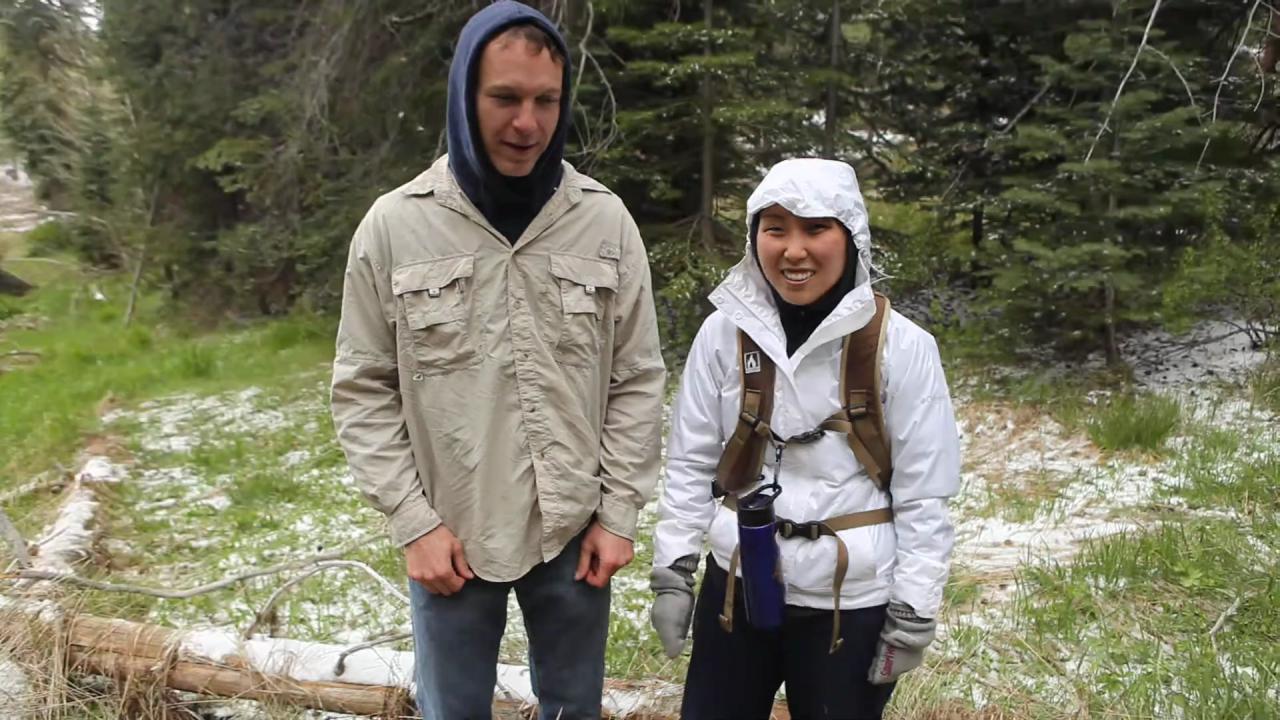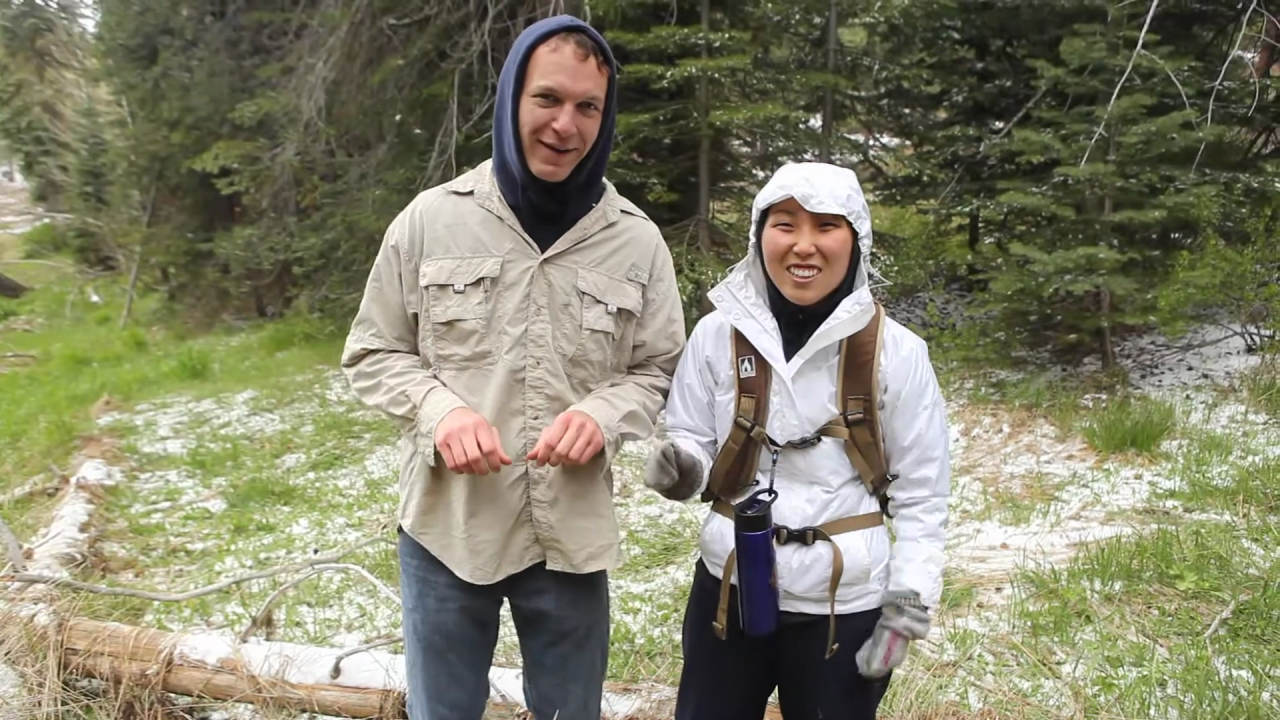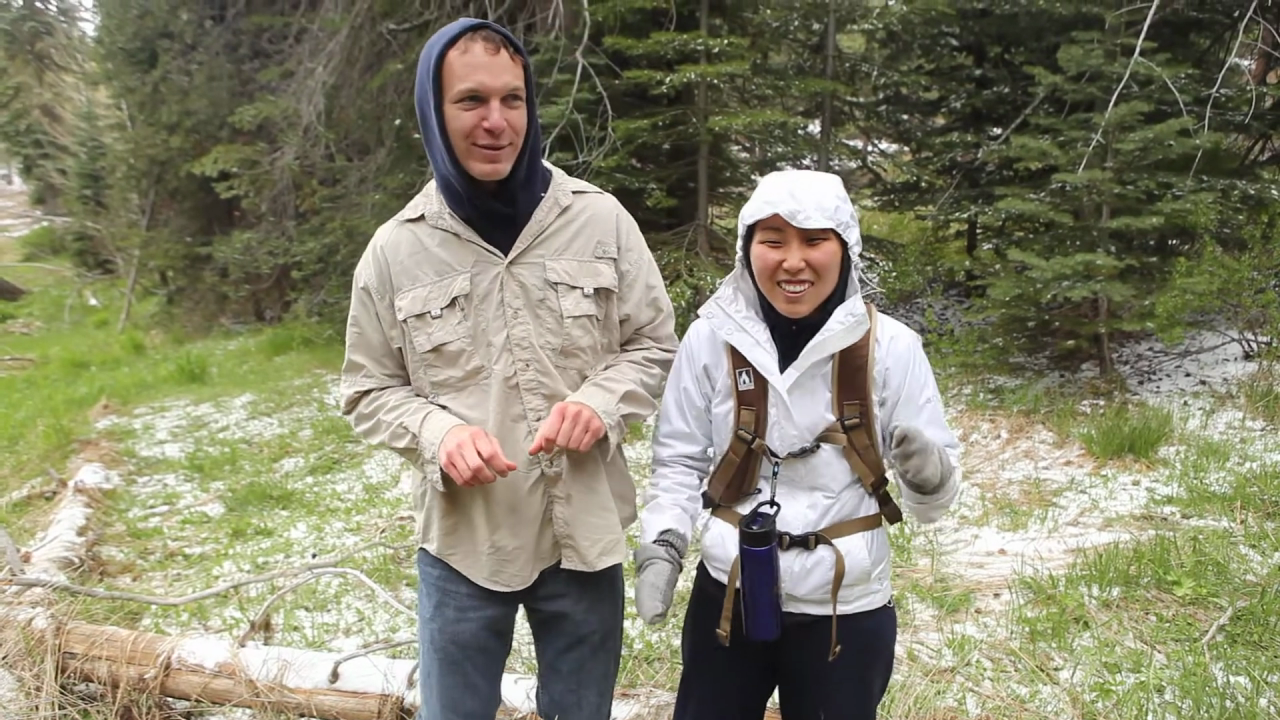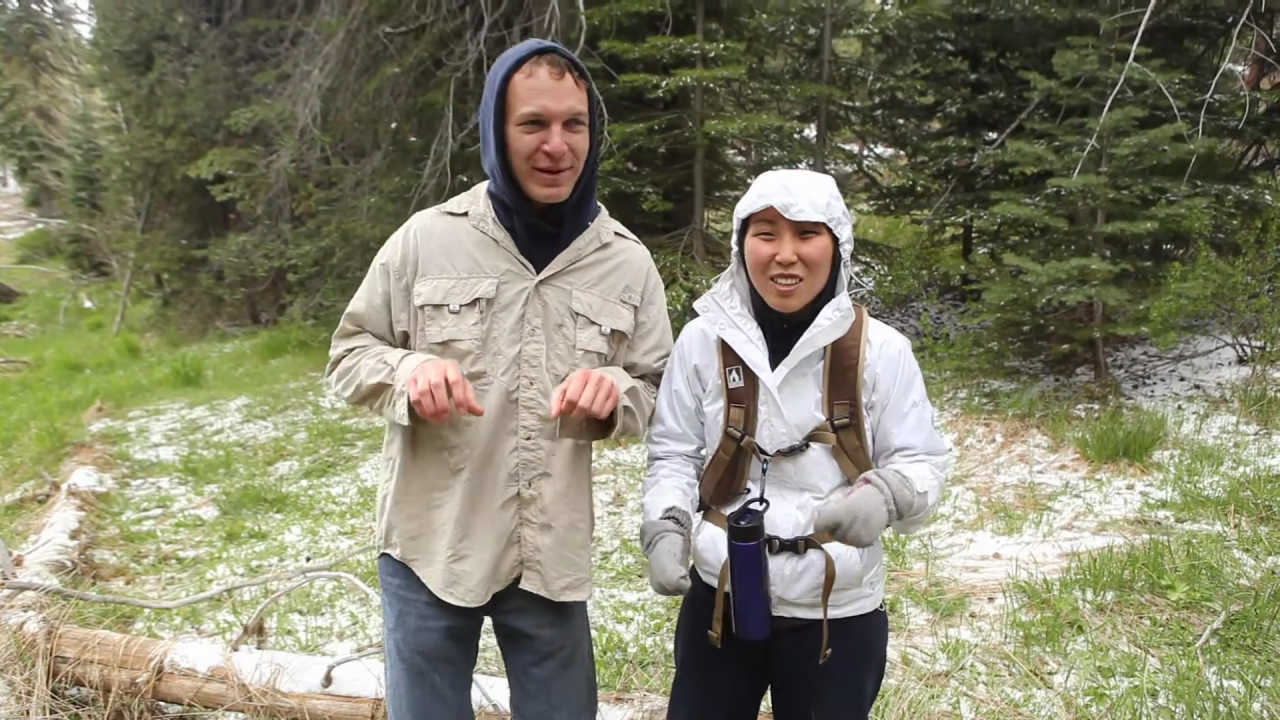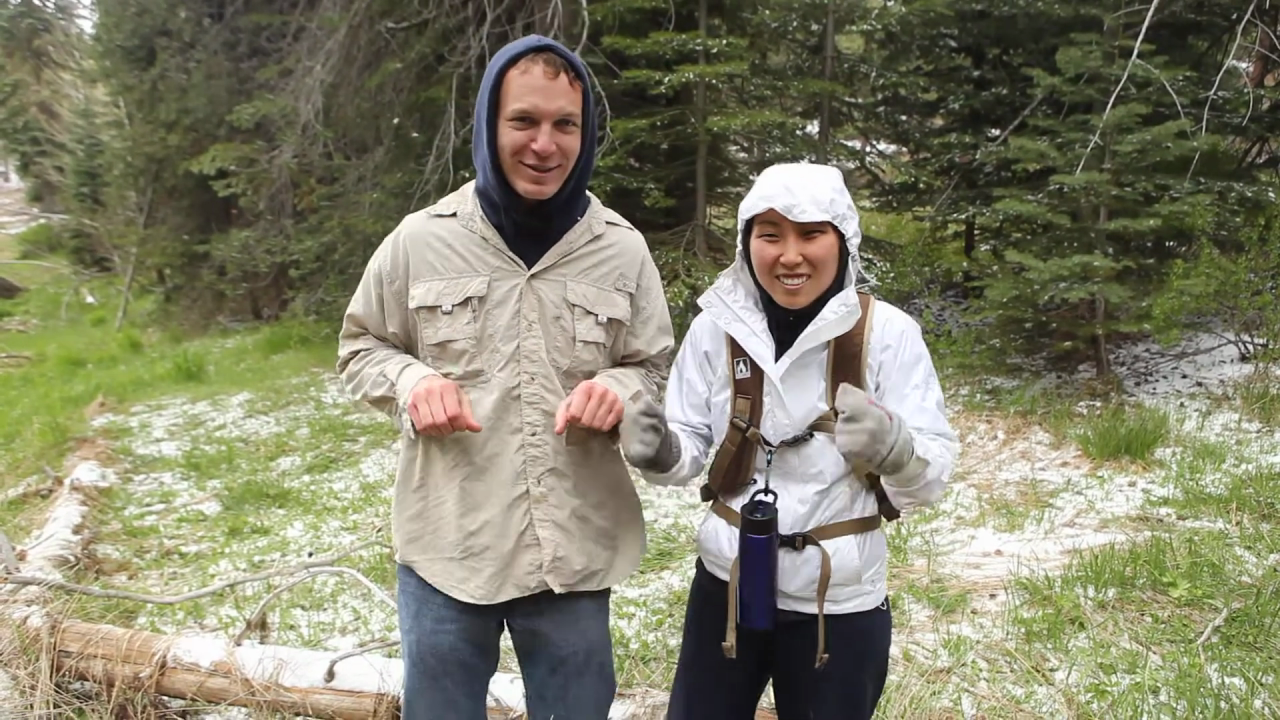
dt=1s
person 1, frame 1
left shoulder: (605, 221)
right shoulder: (393, 225)
left elbow: (637, 380)
right elbow: (363, 391)
left wrist: (620, 512)
right wrist: (413, 522)
left hip: (574, 527)
right hip: (451, 531)
person 1, frame 2
left shoulder: (635, 241)
right shoulder: (430, 219)
left elbow: (660, 373)
right elbow: (372, 352)
left wrist: (602, 416)
right wrist: (439, 408)
left hip: (570, 531)
right hip: (444, 527)
person 1, frame 3
left shoulder: (600, 219)
right shoulder: (395, 250)
left elbow: (654, 346)
right elbow: (369, 390)
left wrist: (600, 401)
right wrist: (437, 433)
left hip: (586, 530)
right hip: (461, 540)
person 1, frame 4
left shoulder: (627, 263)
right shoulder: (425, 239)
left elbow: (654, 389)
right elbow: (349, 354)
left wrist: (613, 394)
right wrist: (409, 371)
left hip: (551, 551)
right hip: (427, 545)
person 1, frame 5
left shoulder: (622, 250)
right shoulder: (418, 241)
left elbow: (655, 370)
right elbow: (360, 351)
left wrist: (618, 392)
right wrist: (411, 381)
left hip: (575, 554)
right hip: (443, 549)
person 2, frame 1
left shoulder: (900, 346)
right shoulder: (725, 331)
left elbow: (925, 491)
right elbow: (690, 463)
left wrist: (912, 614)
right wrist: (673, 572)
left hip: (851, 599)
right hip: (738, 582)
person 2, frame 2
left shoulder: (894, 351)
right shoulder: (719, 333)
left elbow: (920, 486)
right elbow: (692, 443)
left wrist: (907, 604)
right wrist: (680, 470)
left hip: (845, 602)
right hip: (730, 586)
person 2, frame 3
left shoulder: (891, 347)
right shoulder: (712, 336)
left elbow: (938, 467)
right elbow: (679, 458)
left wrist: (927, 469)
right wrist: (661, 546)
left hip: (846, 606)
right hip: (730, 591)
person 2, frame 4
left shoulder: (879, 349)
right shoulder: (704, 338)
left elbow: (921, 462)
right elbow: (674, 454)
left wrist: (883, 497)
right wrist: (665, 526)
left hip: (838, 609)
right hip: (720, 596)
person 2, frame 5
left shoulder: (887, 333)
right shoulder: (716, 327)
left elbow: (933, 468)
right elbow: (689, 439)
left wrist: (890, 444)
right wrist: (657, 447)
left hip: (840, 601)
right hip: (726, 585)
